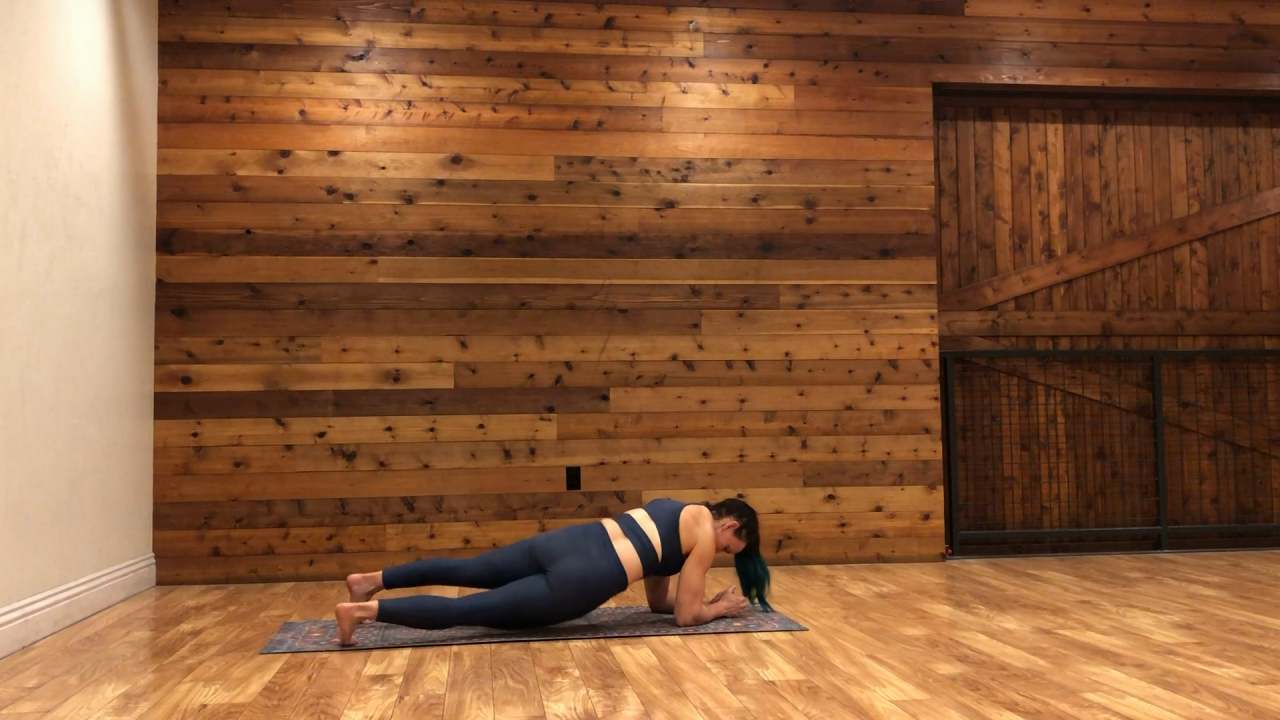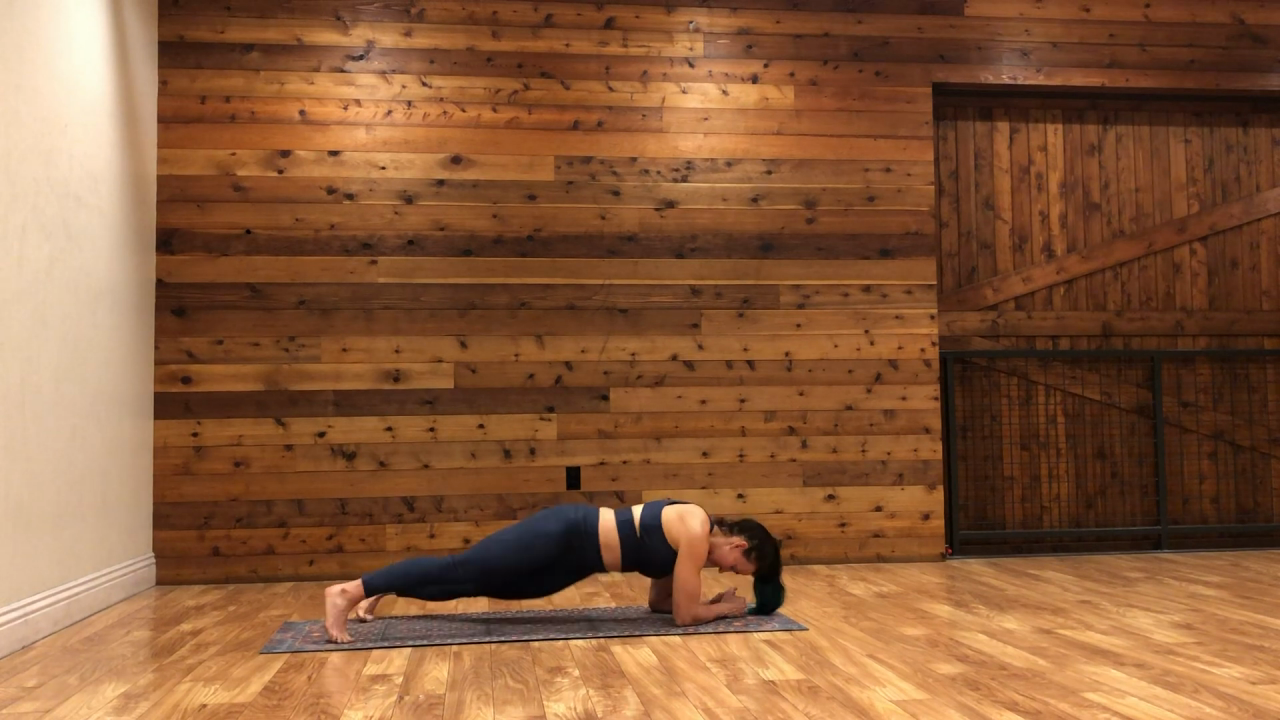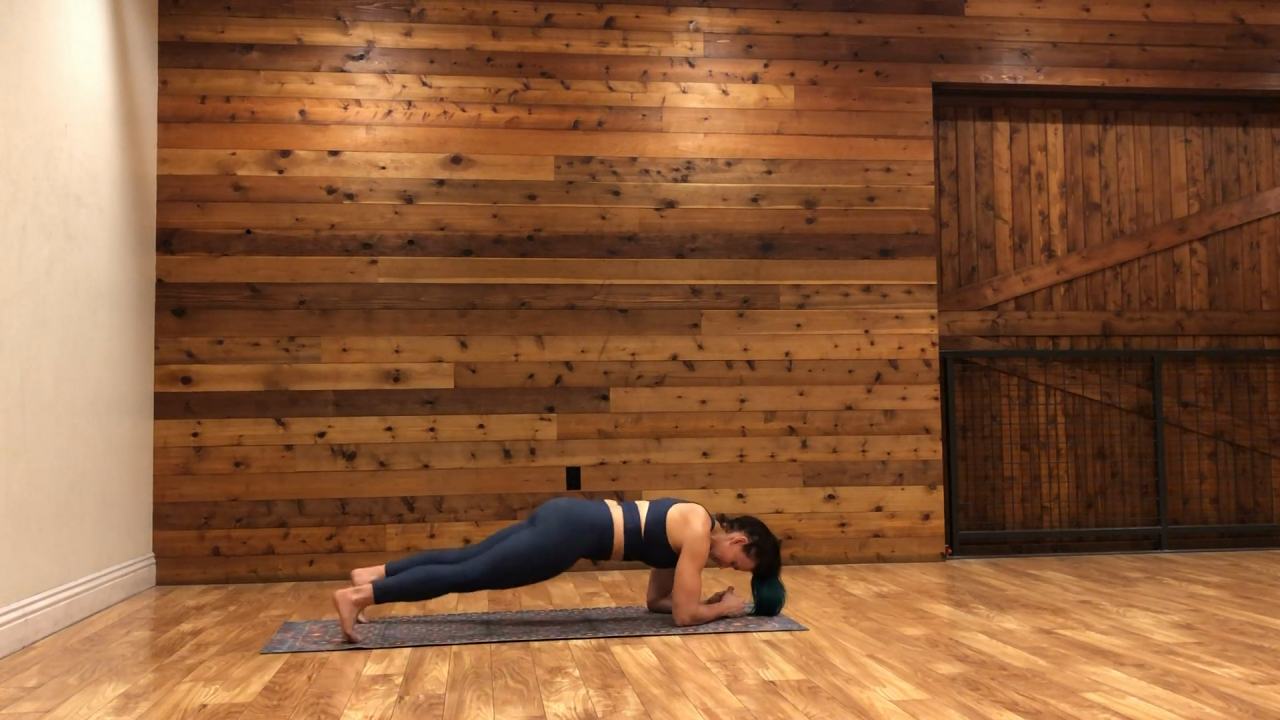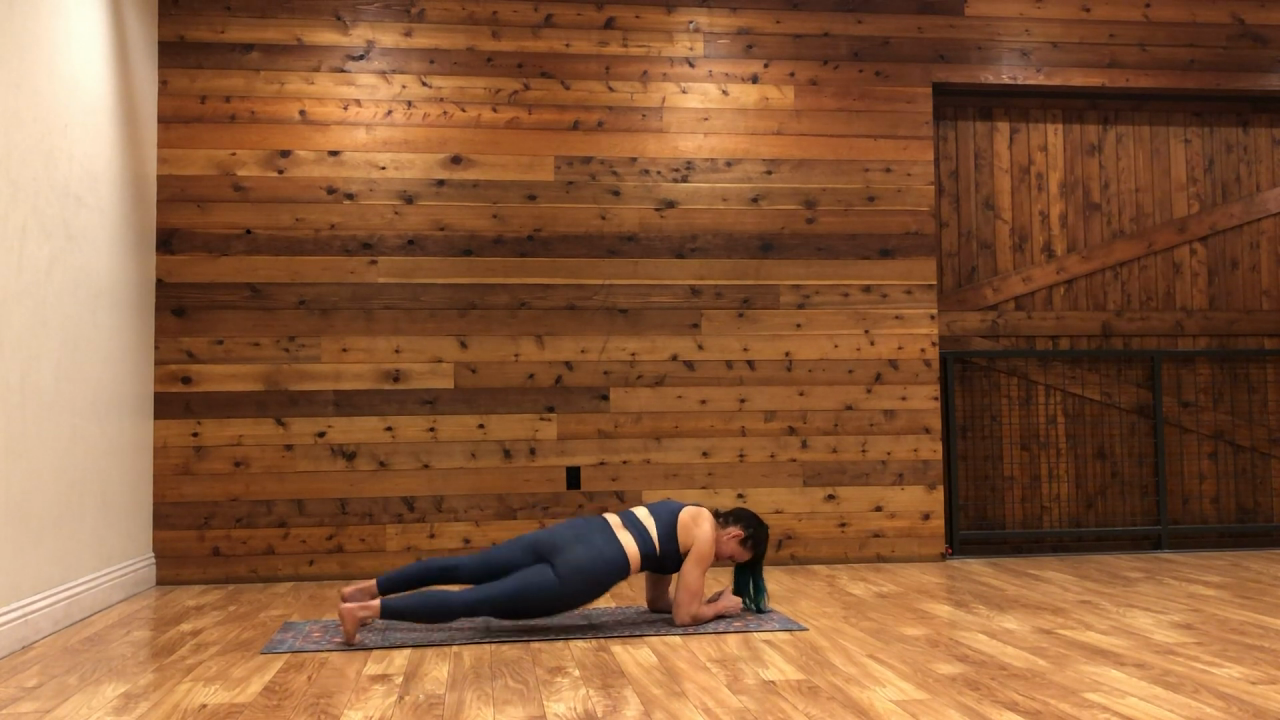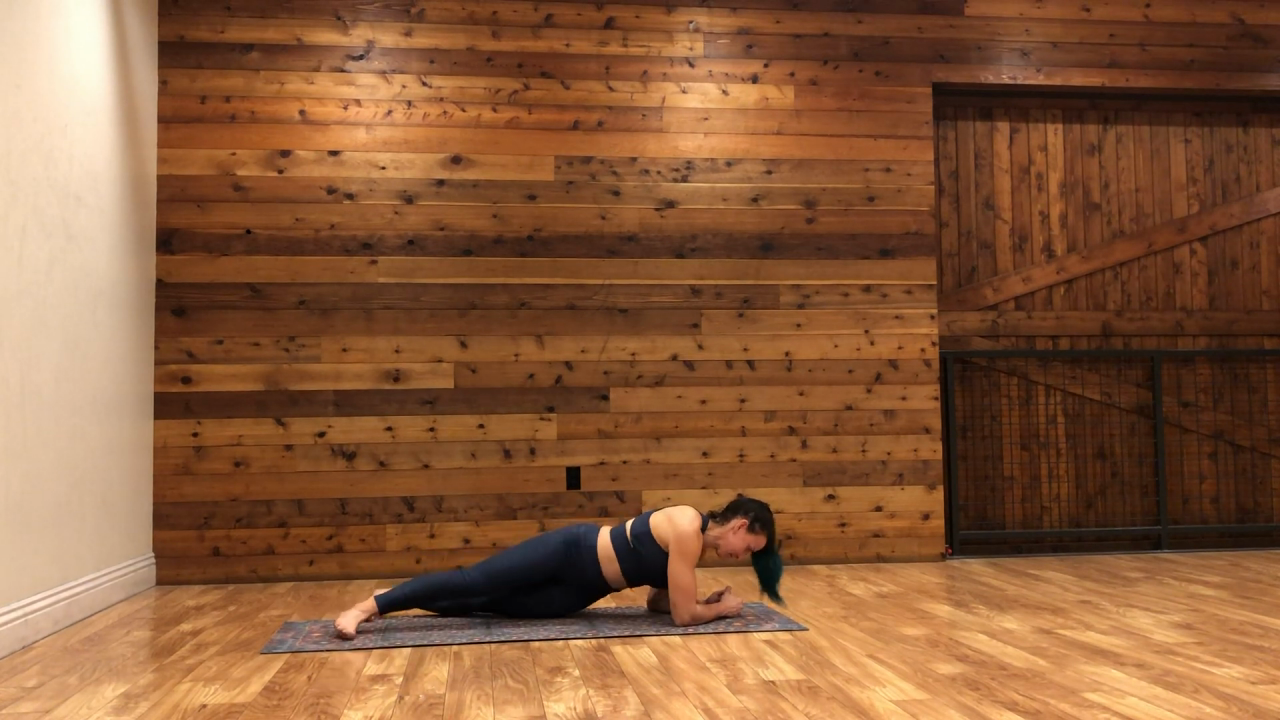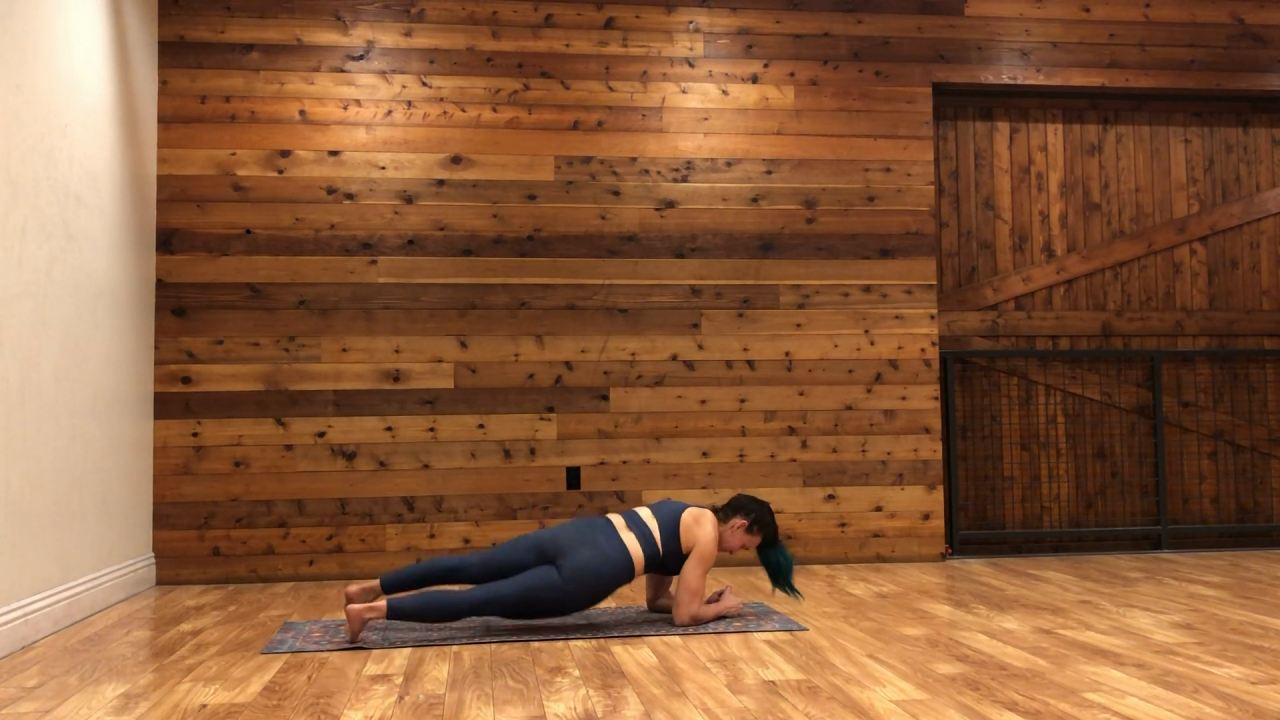
dt=0.7s
person 1, frame 1
left shoulder: (678, 515)
right shoulder: (704, 531)
left elbow: (659, 600)
right elbow: (686, 614)
left wrist: (706, 600)
right wrist: (721, 607)
left hip: (565, 541)
right hip: (579, 580)
left knee: (465, 571)
right knee: (467, 610)
left ankle: (370, 580)
right ankle: (365, 609)
person 1, frame 2
left shoulder: (690, 536)
right shoulder: (695, 532)
left elbow: (660, 601)
right elbow: (685, 615)
left wrist: (712, 601)
right wrist: (724, 608)
left hip: (574, 556)
right hip: (565, 533)
left knee: (475, 585)
right knee: (458, 570)
left ankle: (379, 589)
right ankle: (348, 592)
person 1, frame 3
left shoulder: (689, 527)
right shoulder: (699, 534)
left elbow: (657, 600)
right elbow: (684, 614)
left wrist: (708, 599)
right wrist: (724, 608)
left hip: (568, 517)
right hip: (573, 532)
left knee: (465, 560)
right knee: (466, 576)
left ankle: (372, 575)
right ankle: (358, 596)
person 1, frame 4
left shoulder: (685, 517)
right shoulder: (705, 535)
left elbow: (657, 600)
right elbow: (684, 615)
left wrist: (705, 600)
right wrist: (721, 607)
left hip: (568, 534)
right hip: (584, 566)
left knee: (463, 570)
right knee: (474, 600)
left ankle: (367, 588)
right ankle: (364, 608)
person 1, frame 5
left shoulder: (692, 537)
right shoulder: (687, 529)
left elbow: (658, 601)
right elbow: (682, 616)
left wrist: (707, 601)
right wrist: (722, 607)
right hip: (568, 553)
left knee: (482, 601)
right knee: (469, 585)
left ankle: (382, 599)
right ankle: (368, 605)
person 1, frame 6
left shoulder: (684, 513)
right shoulder: (709, 534)
left elbow: (657, 597)
right elbow: (684, 615)
left wrist: (704, 598)
right wrist: (722, 606)
left hip: (571, 533)
right hip: (591, 570)
left knee: (466, 569)
right knee: (478, 600)
left ankle: (369, 588)
right ankle: (372, 611)
